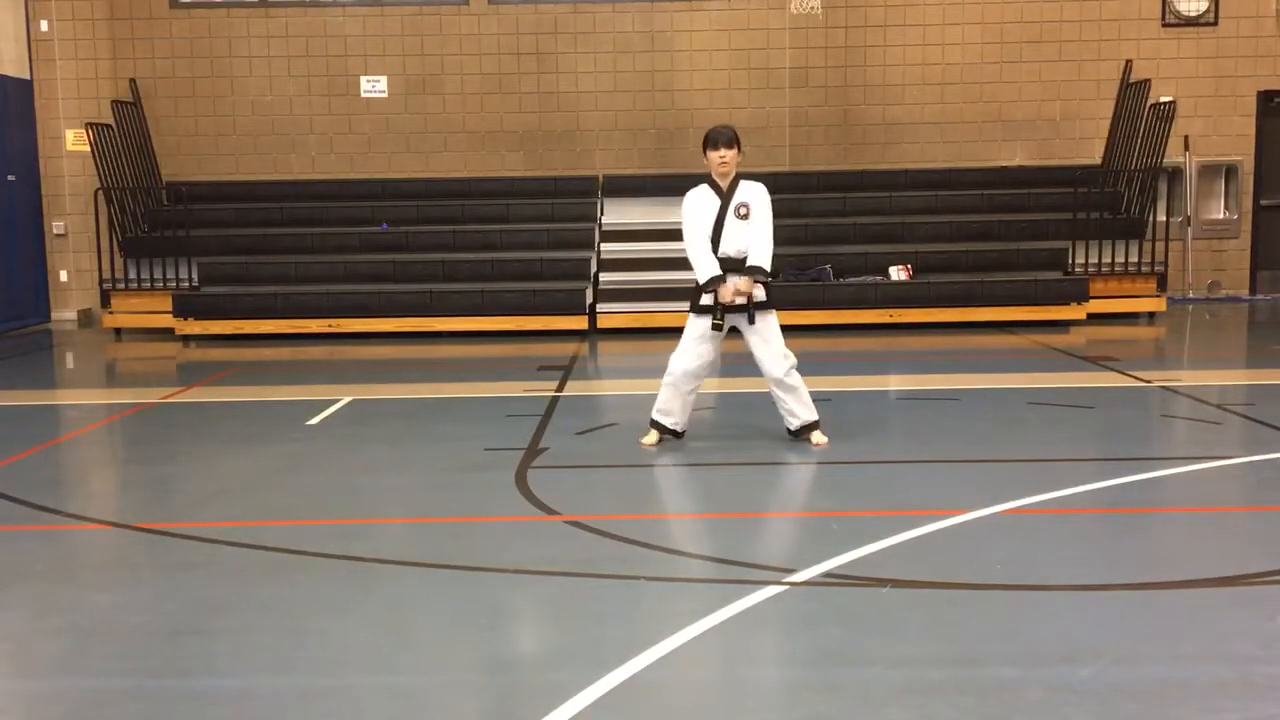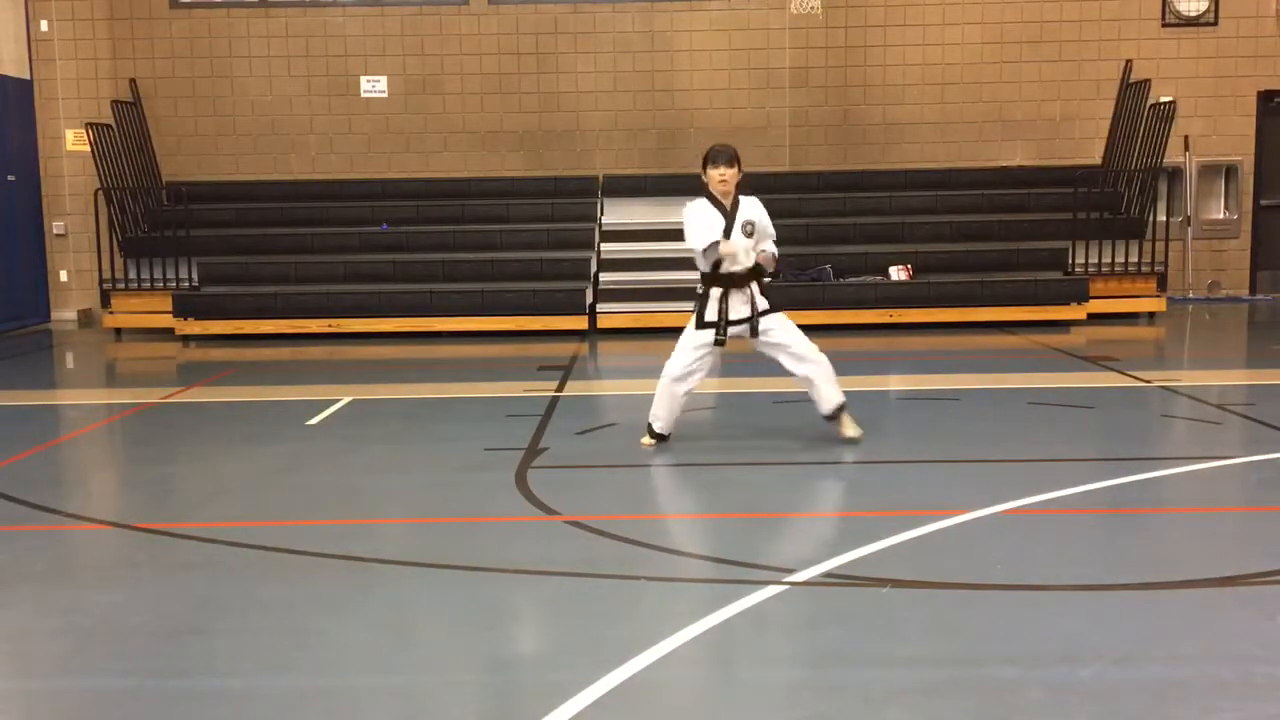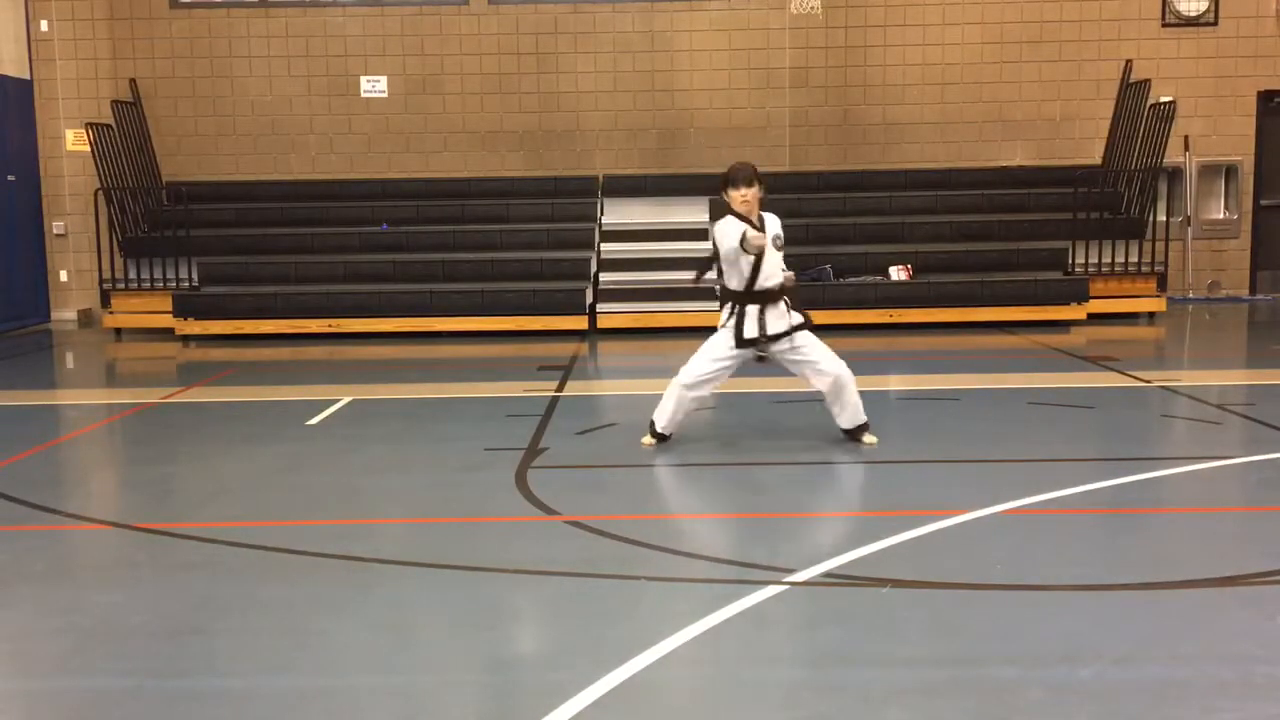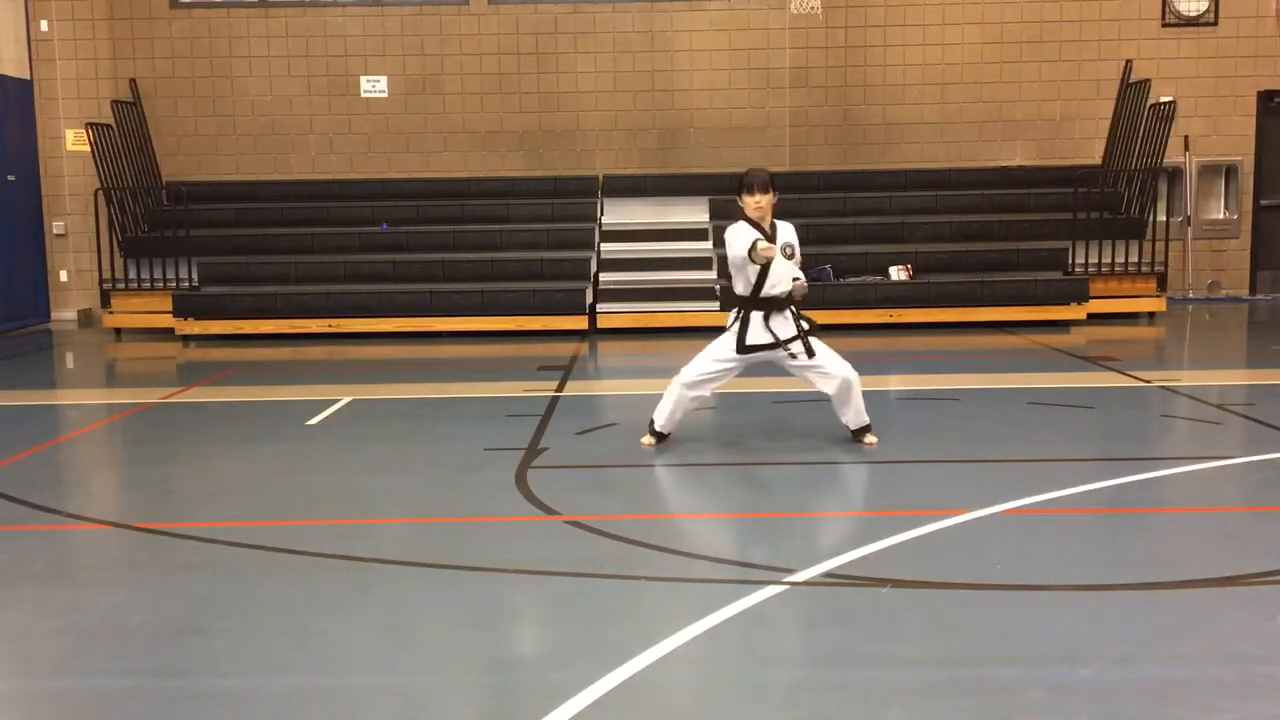
dt=0.2s
person 1, frame 1
left shoulder: (755, 191)
right shoulder: (696, 197)
left elbow: (761, 237)
right elbow: (697, 245)
left wrist: (749, 278)
right wrist: (719, 282)
left hip: (753, 290)
right hip: (713, 289)
left knee: (778, 363)
right knee: (686, 365)
left ankle: (806, 425)
right ankle: (664, 425)
person 1, frame 2
left shoulder: (753, 206)
right shoulder: (695, 210)
left elbow: (767, 237)
right elbow: (698, 237)
left wrist: (768, 256)
right wrist: (719, 245)
left hip: (752, 299)
right hip: (714, 303)
left knee: (804, 354)
right knee: (678, 370)
left ankle: (839, 413)
right ankle: (658, 428)
person 1, frame 3
left shoulder: (772, 221)
right shoulder: (725, 228)
right elbow: (737, 243)
left wrist: (784, 275)
right wrist: (750, 241)
left hip: (780, 318)
right hip: (742, 322)
left knee: (835, 373)
right knee: (691, 378)
left ankle: (855, 426)
right ankle: (660, 428)
person 1, frame 4
left shoulder: (787, 230)
right shoulder: (736, 232)
right elbow: (744, 251)
left wrist: (799, 283)
right wrist: (757, 252)
left hip: (787, 324)
right hip: (747, 327)
left knee: (843, 375)
right knee: (691, 378)
left ankle: (859, 427)
right ankle: (659, 428)
